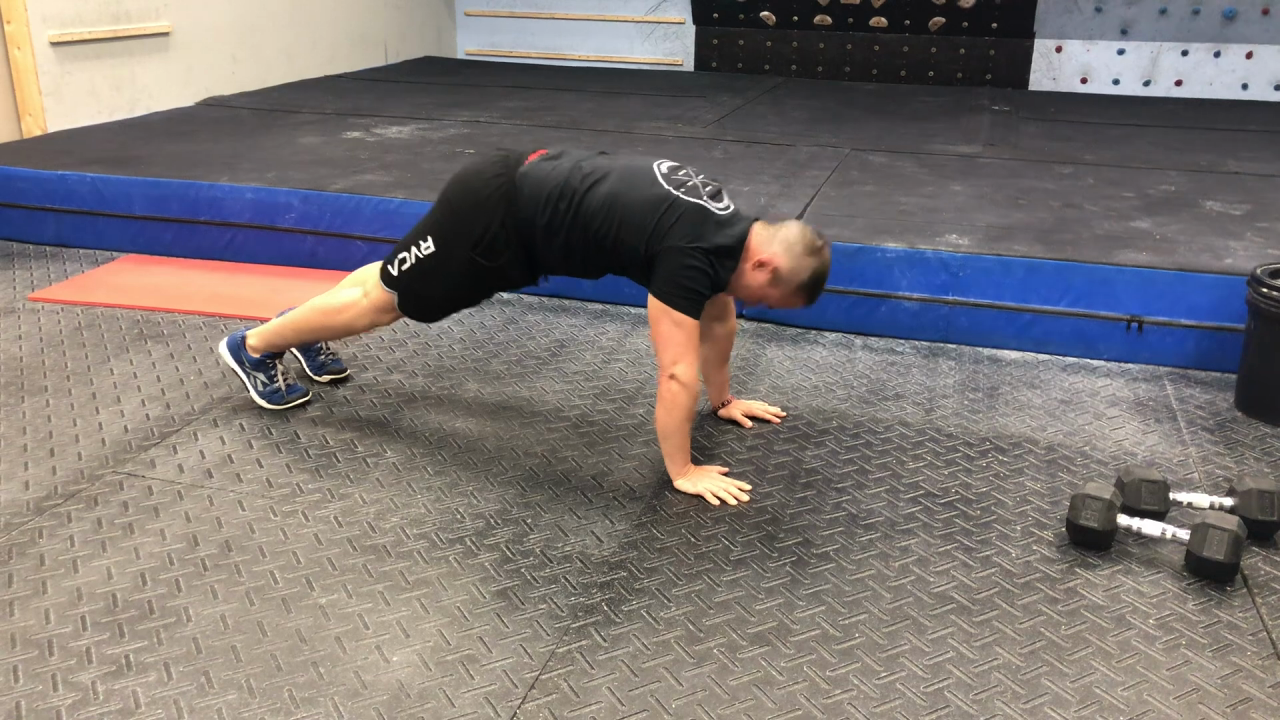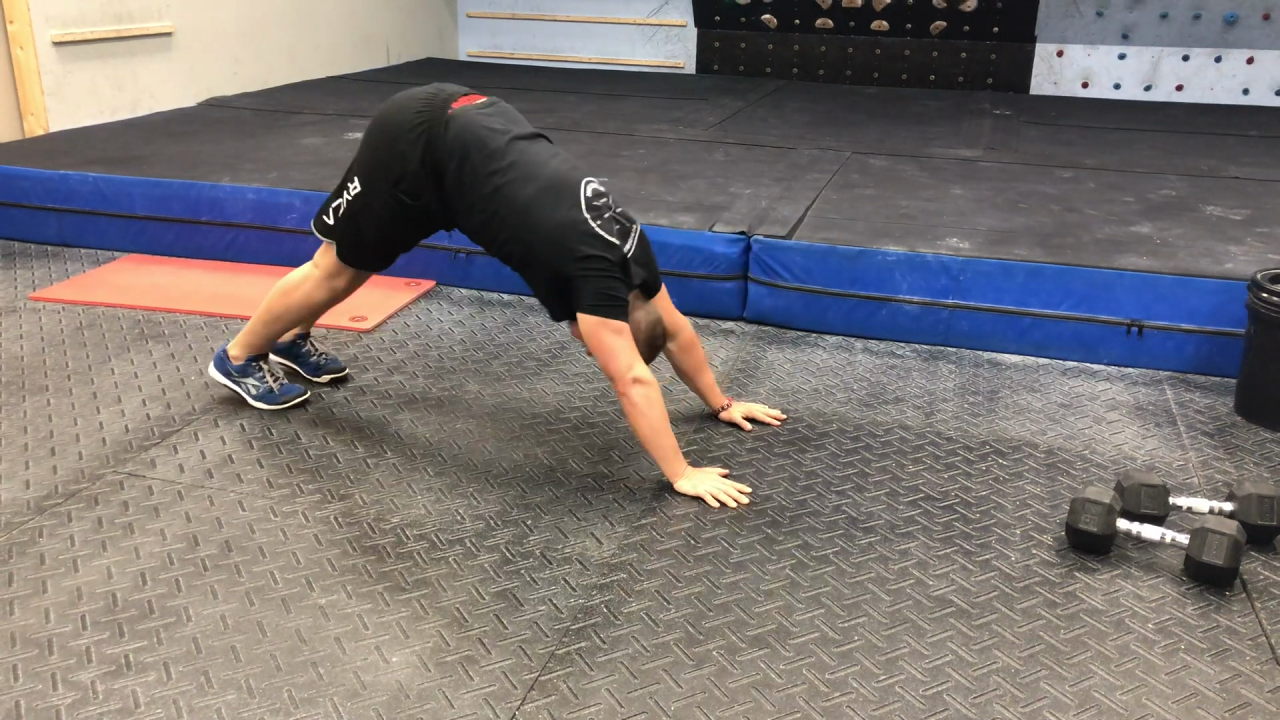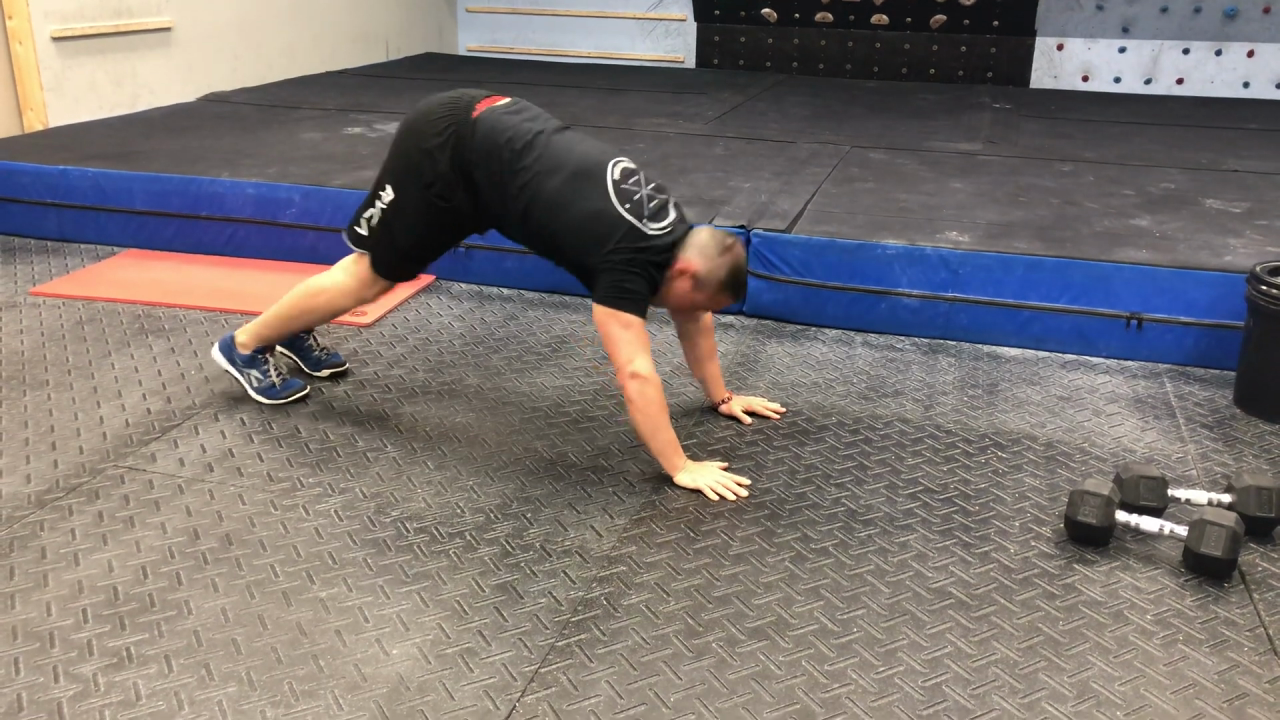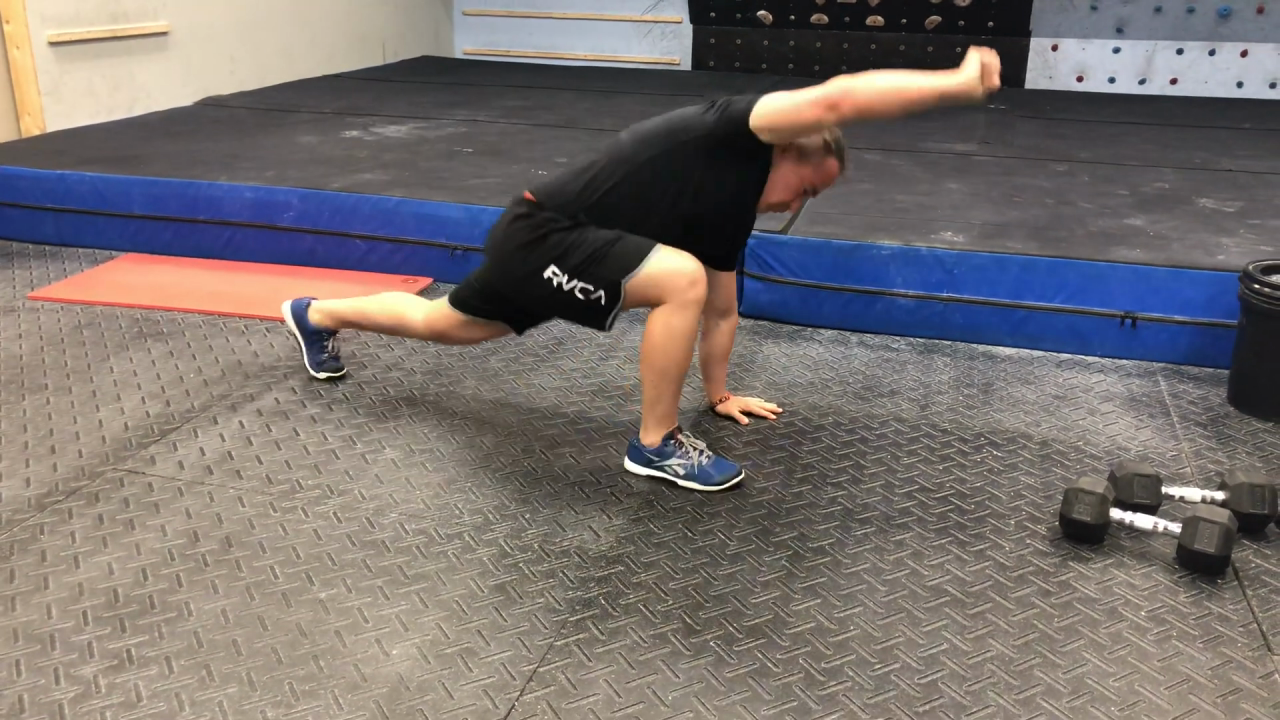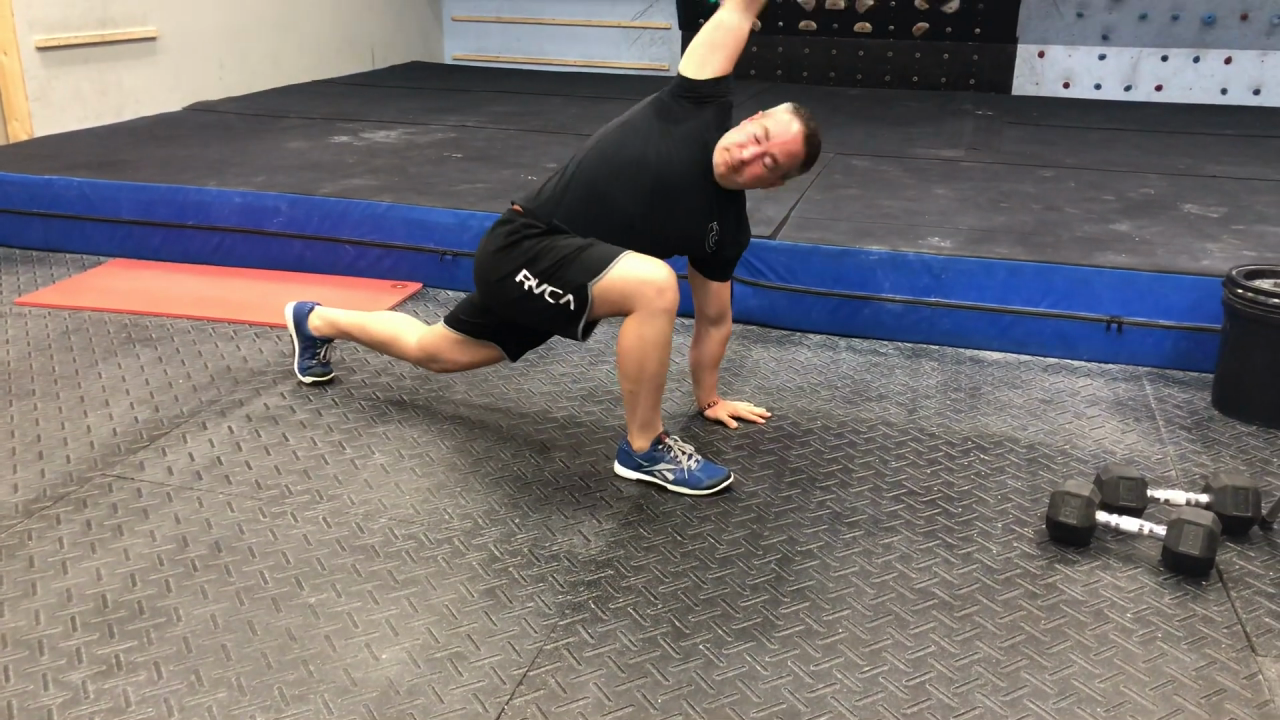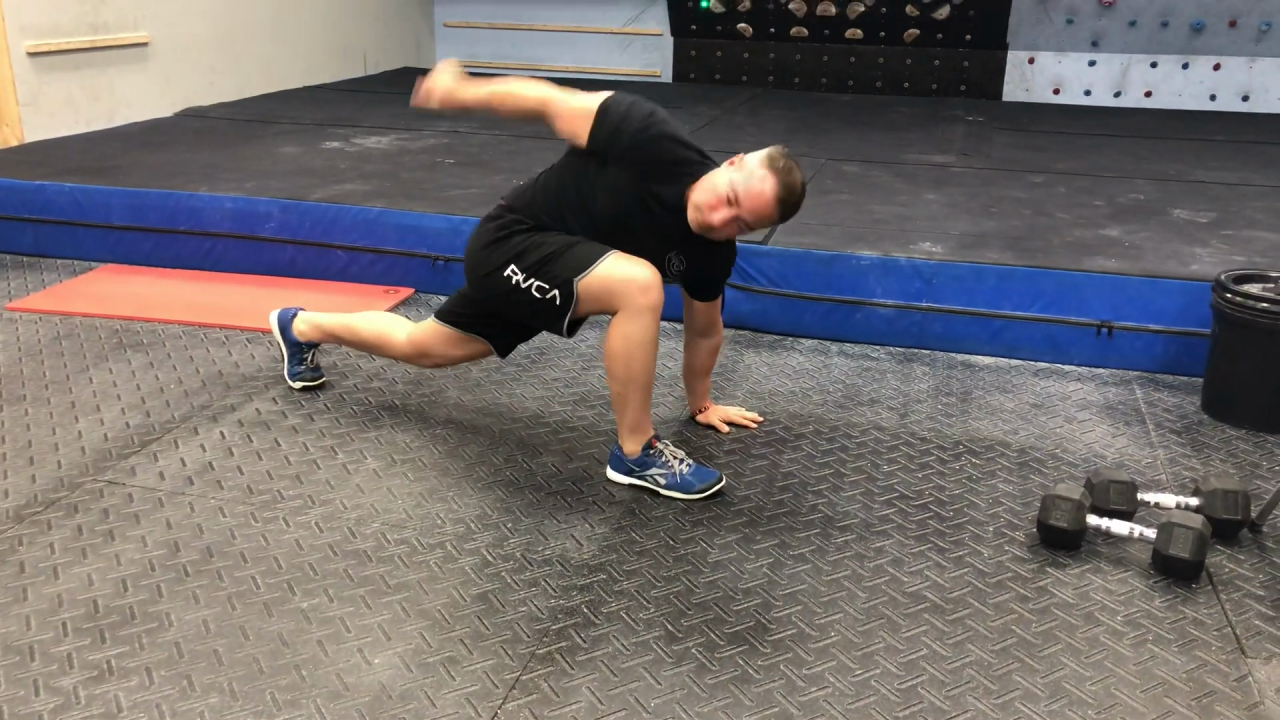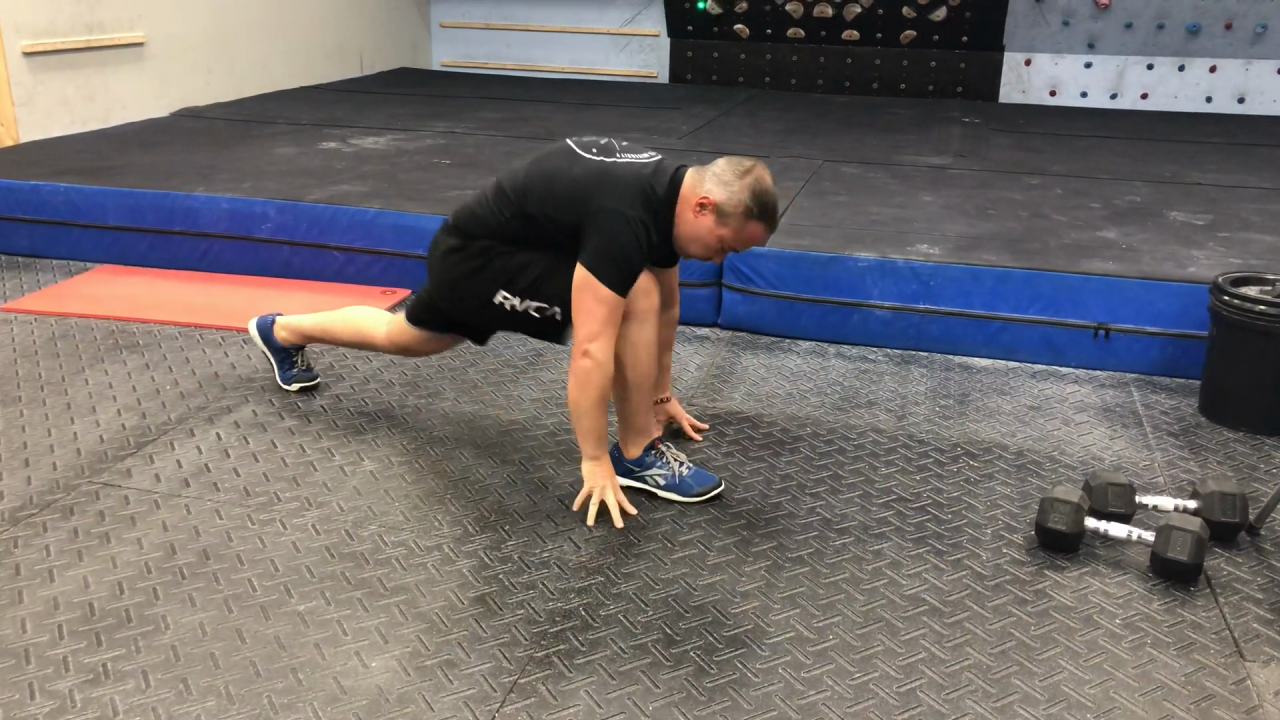
dt=0.7s
person 1, frame 1
left shoulder: (725, 228)
right shoulder: (697, 250)
left elbow: (717, 318)
right elbow: (676, 372)
left wrist: (725, 399)
right wrist: (682, 472)
left hip: (523, 190)
right hip: (498, 209)
left knee: (400, 280)
right knee: (388, 298)
left ankle: (303, 329)
right ankle: (255, 346)
person 1, frame 2
left shoulder: (625, 249)
right shoulder: (596, 270)
left elbow: (675, 325)
right elbow: (632, 379)
left wrist: (721, 402)
right wrist: (682, 474)
left hip: (461, 124)
right hip: (420, 139)
left knee: (364, 255)
right knee: (340, 263)
left ankle: (291, 338)
right ankle: (239, 357)
person 1, frame 3
left shoulder: (673, 234)
right shoulder: (629, 255)
left elbow: (693, 319)
right elbow: (635, 372)
left wrist: (720, 396)
right wrist: (678, 466)
left hip: (483, 129)
right hip: (445, 147)
left knee: (397, 261)
right knee: (375, 277)
left ankle: (296, 332)
right ankle: (246, 344)
person 1, frame 4
left shoulder: (732, 210)
right shoulder: (733, 136)
left elbow: (721, 311)
right elbow: (832, 100)
left wrist: (720, 394)
right wrist: (956, 83)
left hip: (542, 245)
right hip: (539, 236)
left knee: (445, 323)
right knee: (681, 279)
left ankle: (316, 316)
right ankle: (655, 443)
person 1, frame 5
left shoulder: (727, 226)
right shoulder: (700, 107)
left elbow: (713, 317)
left wrist: (708, 397)
left hip: (545, 276)
right hip: (520, 248)
left knee: (432, 352)
right knee: (654, 286)
left ankle: (314, 321)
right ankle: (644, 449)
person 1, frame 6
left shoulder: (713, 255)
right shoulder: (656, 147)
left elbow: (704, 330)
right elbow: (549, 100)
left wrist: (701, 402)
right wrist: (464, 92)
left hip: (553, 267)
right hip: (507, 244)
left knee: (420, 348)
right knee: (638, 285)
left ankle: (302, 328)
right ankle: (635, 454)
person 1, frame 7
left shoulder: (668, 193)
right shoulder: (627, 214)
left elbow: (666, 303)
right elbow: (590, 347)
left wrist: (660, 395)
right wrist: (594, 460)
left hip: (469, 250)
right hip: (474, 257)
left knee: (404, 337)
right knee: (633, 299)
left ankle: (281, 331)
right ankle: (636, 455)
